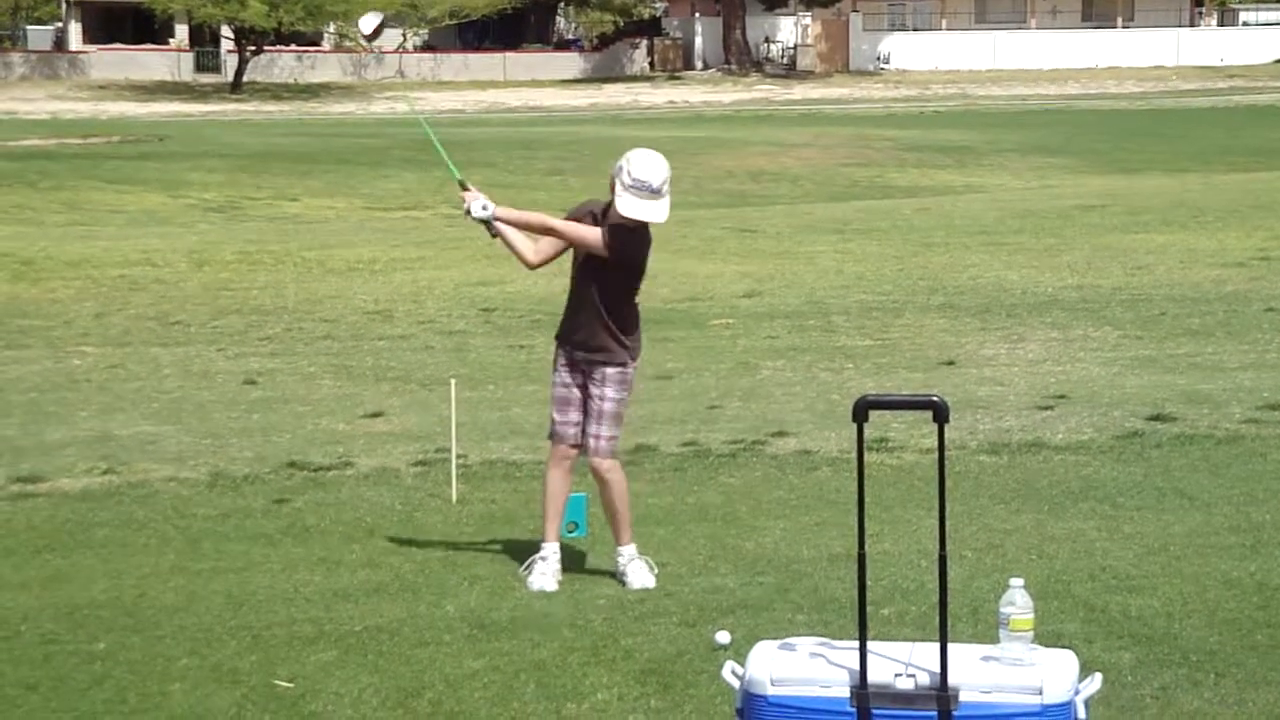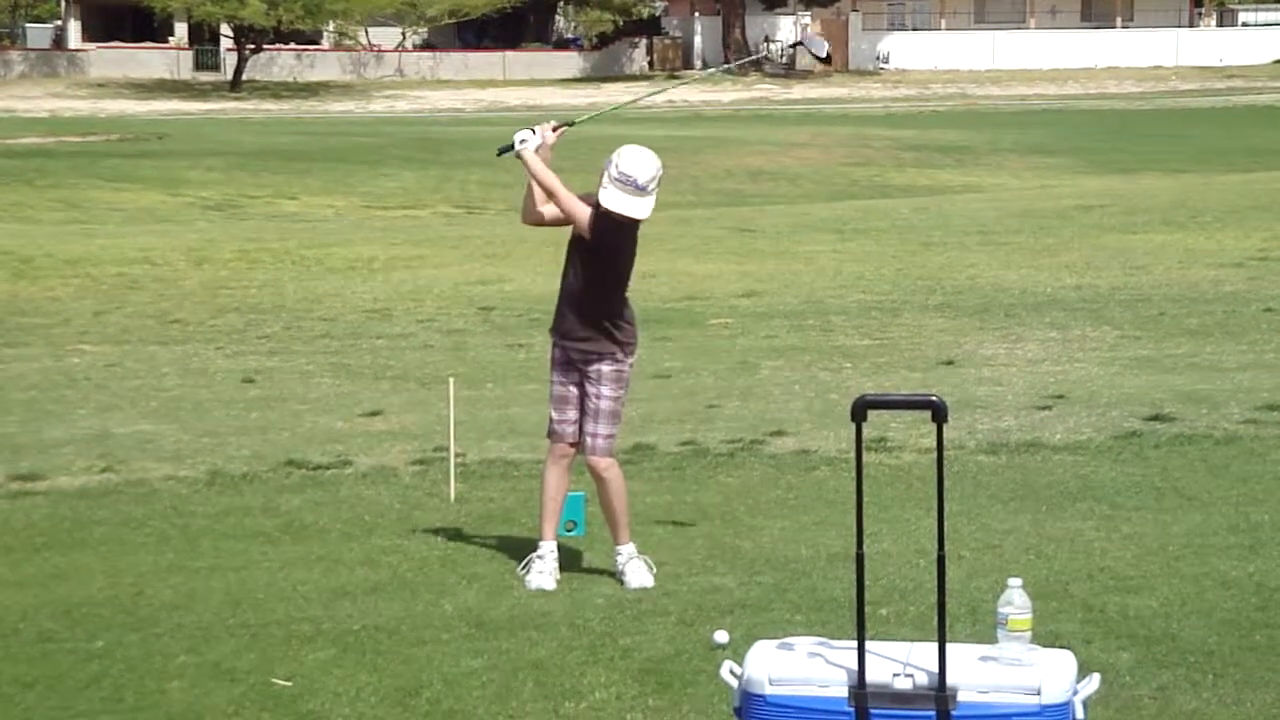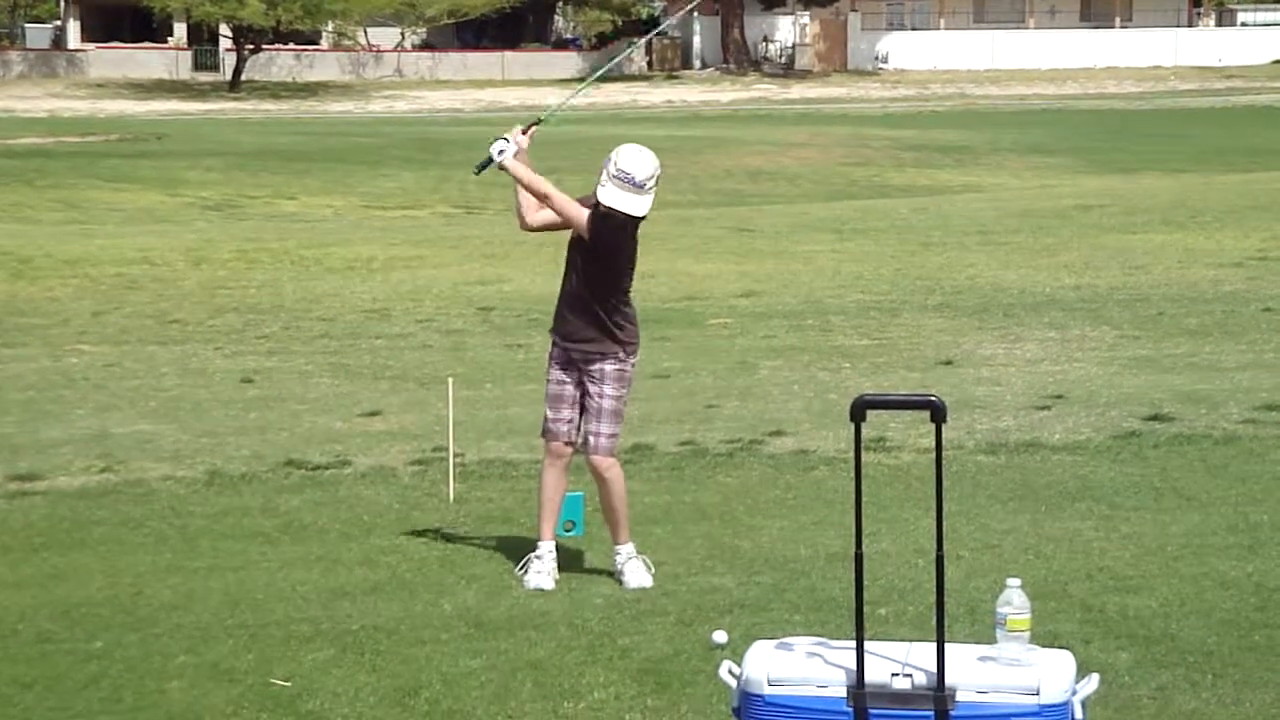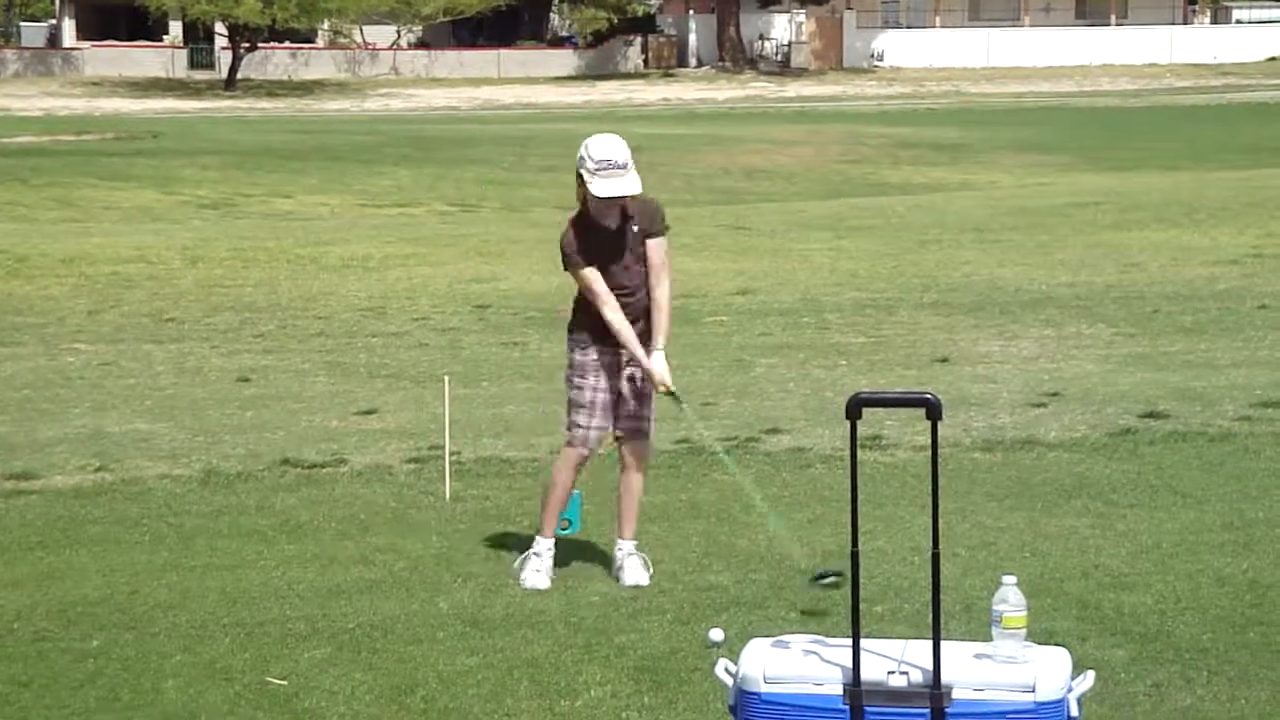
dt=0.3s
person 1, frame 1
left shoulder: (632, 240)
right shoulder: (589, 214)
left elbow: (554, 230)
right elbow: (533, 256)
left wrist: (491, 209)
right wrist: (494, 216)
left hip: (611, 358)
right hip: (570, 349)
left knee: (601, 458)
right knee: (561, 450)
left ankle: (627, 553)
right ankle: (548, 553)
person 1, frame 2
left shoulder: (616, 229)
right shoulder: (595, 206)
left elbow: (555, 191)
right elbow: (534, 214)
left wrist: (529, 154)
right wrist: (541, 152)
left hip: (607, 353)
right hip: (568, 344)
left knee: (599, 457)
right knee: (561, 446)
left ankle: (626, 552)
right ankle: (546, 551)
person 1, frame 3
left shoulder: (618, 227)
right shoulder: (592, 209)
left elbow: (549, 196)
right elbow: (531, 217)
left wrist: (508, 161)
right wrist: (519, 158)
left hip: (609, 355)
right hip: (567, 347)
left knee: (600, 456)
right knee: (557, 447)
left ankle: (625, 551)
right ankle: (546, 550)
person 1, frame 4
left shoulder: (646, 215)
right shoulder: (575, 236)
left elbow: (660, 286)
right elbow: (605, 303)
left wrist: (658, 352)
right wrist: (642, 361)
left hip: (641, 345)
right hip: (592, 347)
left knee: (635, 447)
right knee: (580, 447)
left ankle: (626, 548)
right ankle: (543, 546)
